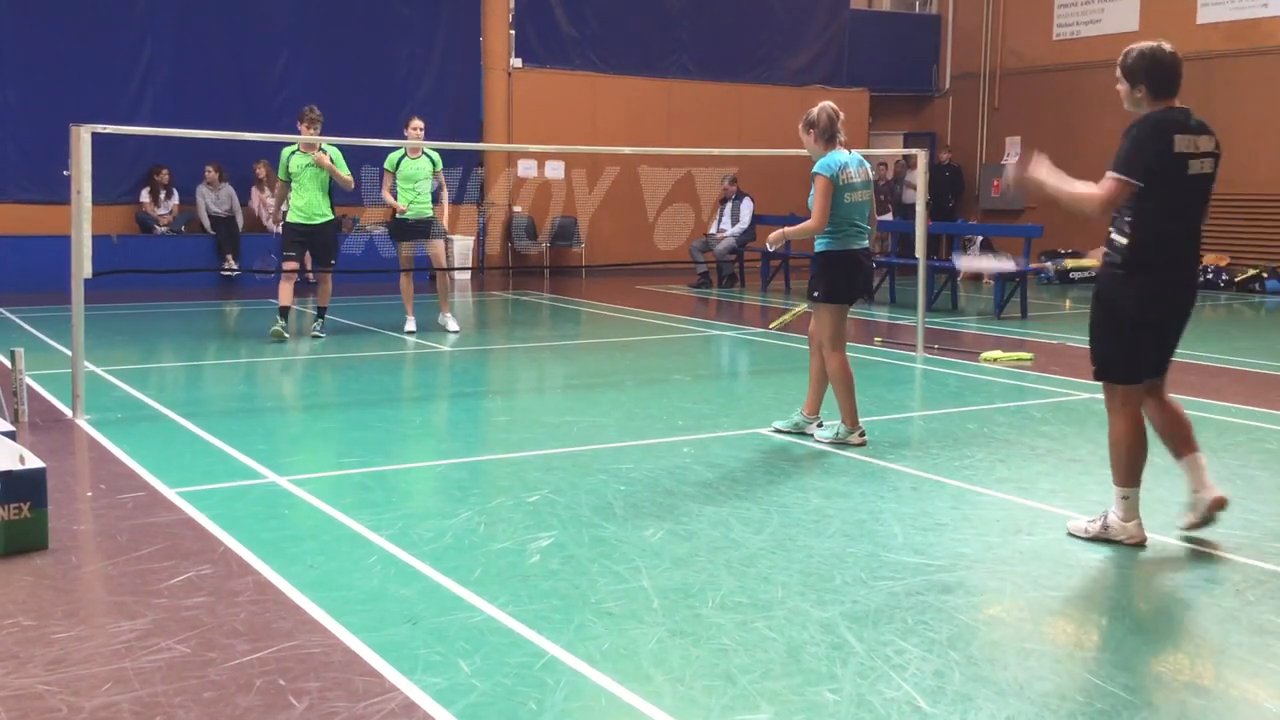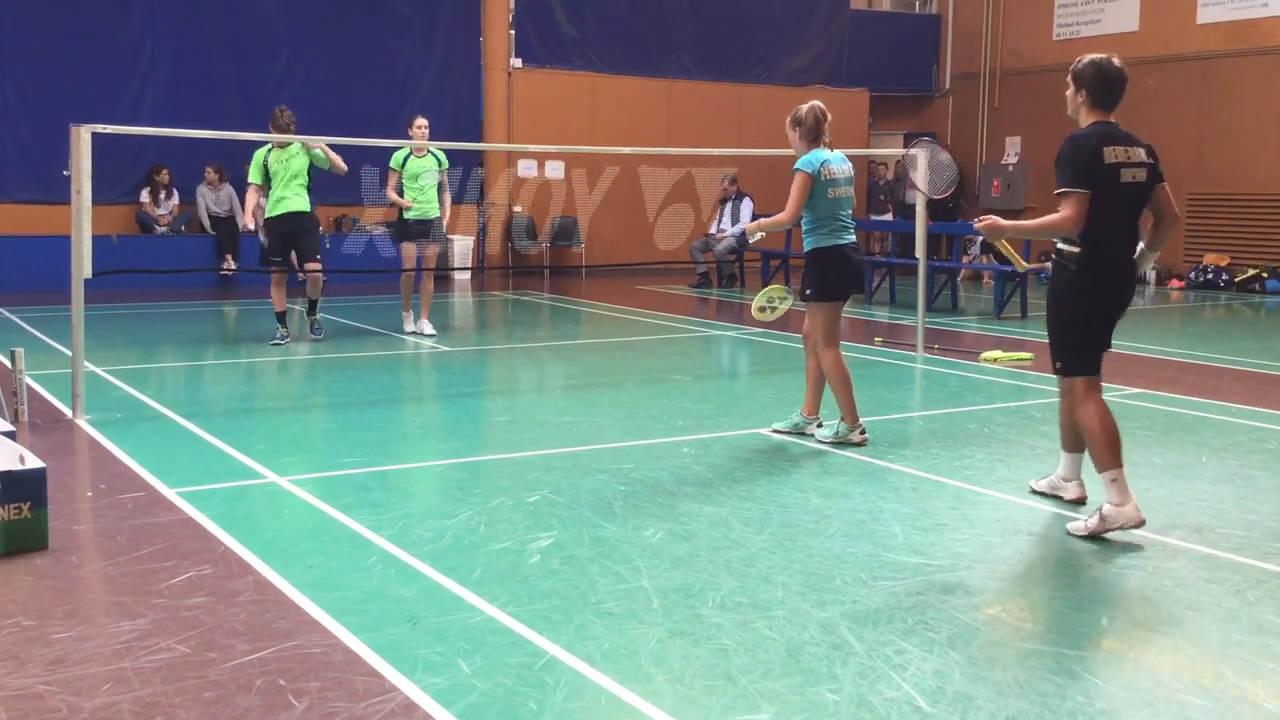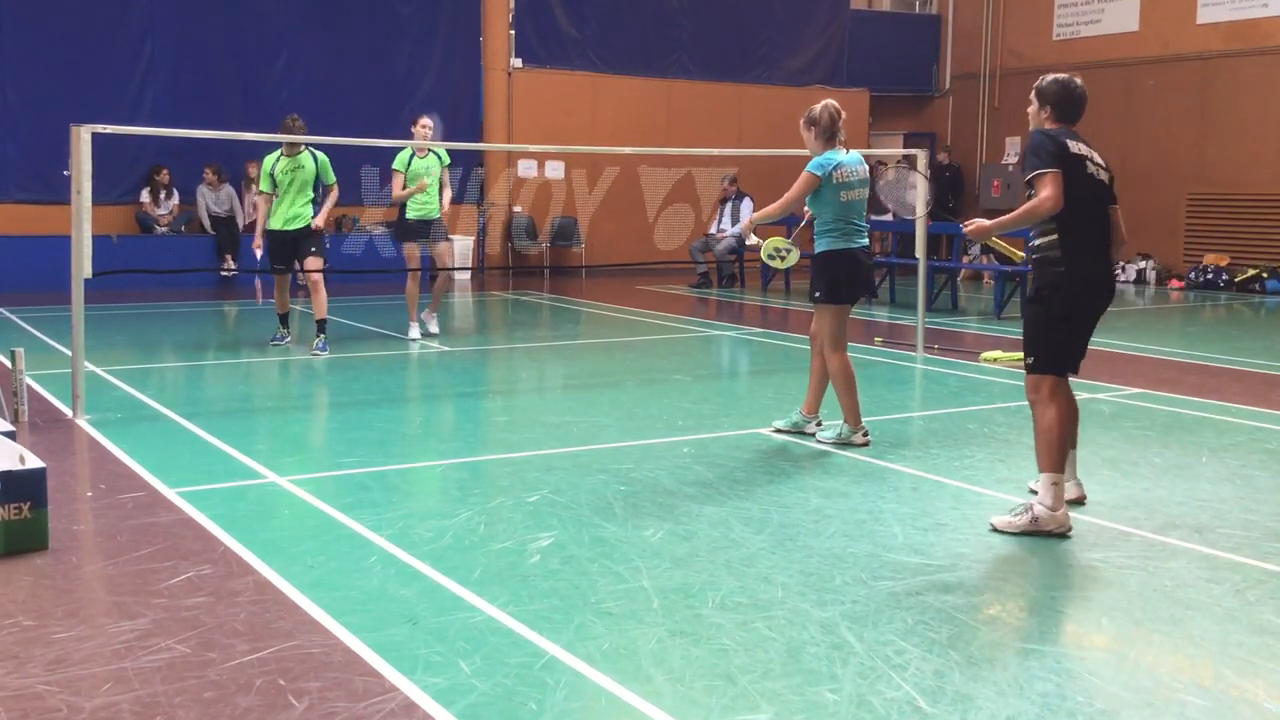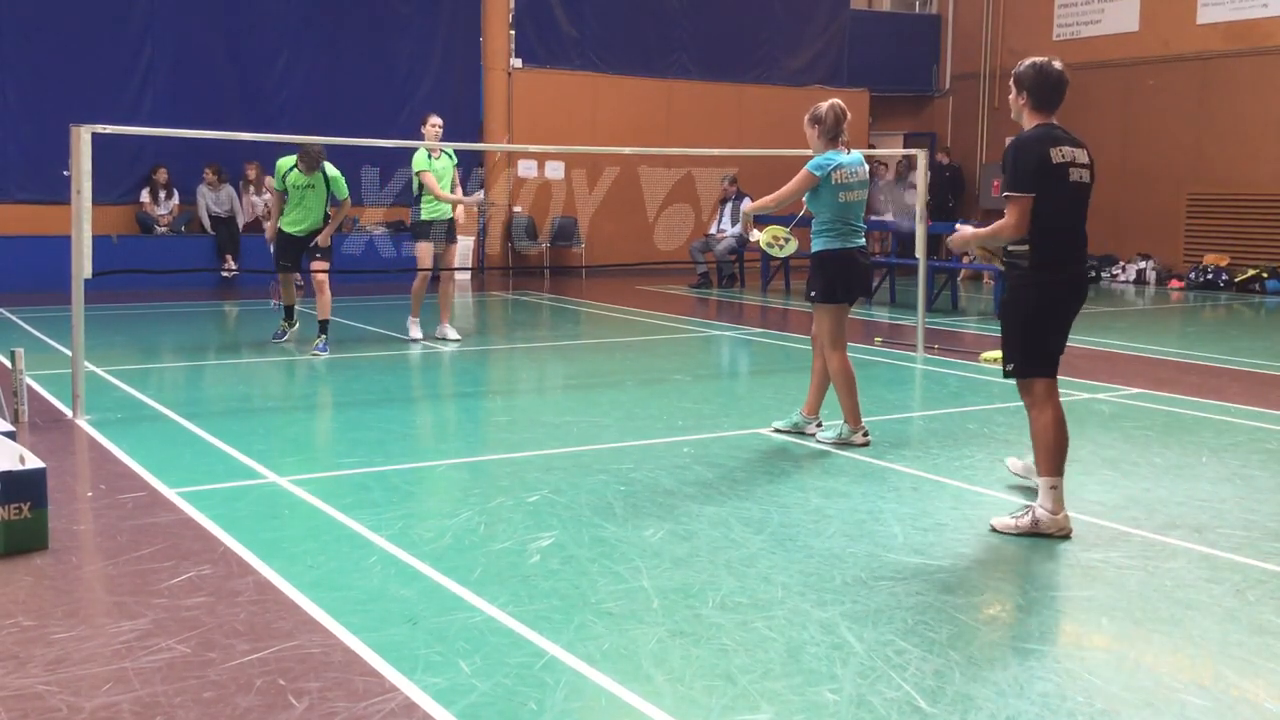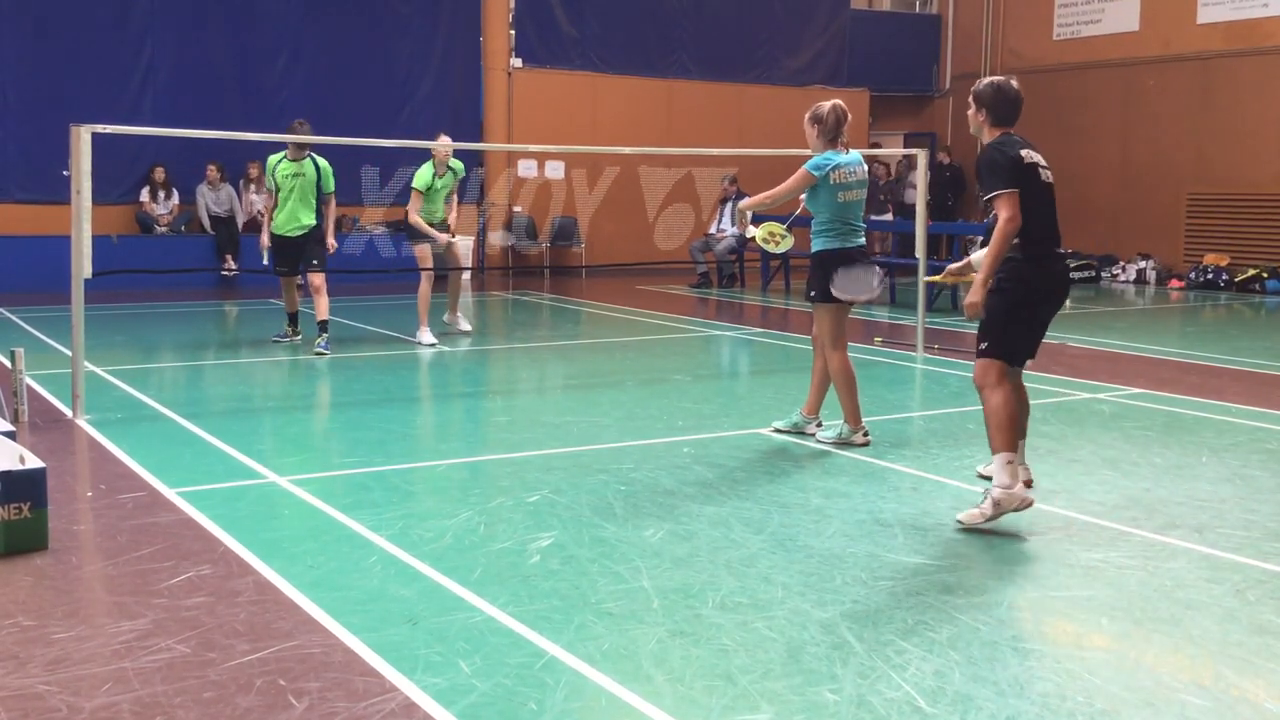
dt=0.5s
person 1, frame 1
left shoulder: (1148, 131)
right shoulder: (1205, 136)
left elbow: (1101, 202)
left wrist: (1046, 176)
left hip: (1131, 284)
right hip: (1177, 283)
left knee: (1124, 399)
right knee: (1152, 392)
left ankle: (1124, 518)
right ankle: (1202, 487)
person 1, frame 2
left shoulder: (1080, 145)
right shoulder: (1140, 148)
left elbow: (1071, 221)
right elbow: (1169, 215)
left wrist: (1007, 228)
right wrist: (1140, 256)
left hip: (1080, 281)
right hip: (1116, 280)
left knee: (1081, 390)
right knee: (1078, 379)
left ankle: (1119, 502)
right ankle: (1068, 477)
person 1, frame 3
left shoulder: (1044, 142)
right shoulder: (1094, 156)
left elbow: (1050, 200)
right elbow: (1117, 236)
left wrist: (992, 227)
left hip: (1061, 277)
right hip: (1096, 281)
left knee: (1043, 388)
right knee: (1057, 380)
left ankle: (1050, 507)
right ankle: (1067, 480)
person 1, frame 4
left shoulder: (1025, 147)
right shoulder: (1078, 148)
left elbow: (1016, 226)
left wrist: (971, 238)
right wrist: (997, 244)
left hip: (1034, 281)
right hip: (1070, 278)
left knee: (1039, 390)
right knee: (1038, 379)
left ankle: (1051, 509)
right ankle: (1041, 465)
person 1, frame 5
left shoulder: (995, 153)
right shoulder: (1026, 152)
left elbow: (1009, 221)
left wrist: (980, 282)
right wrist: (973, 261)
left hip: (1023, 278)
right hip: (1048, 274)
left knee: (989, 374)
right knee: (1009, 370)
left ankle: (1007, 485)
right ankle: (1014, 463)
person 2, frame 1
left shoulder: (826, 166)
right shoulder: (861, 163)
left elbow: (818, 224)
right elbow: (872, 218)
left wrist: (783, 233)
left hip: (835, 261)
right hip: (858, 258)
left knee: (833, 347)
right knee: (818, 337)
left ankle: (851, 427)
right ankle: (809, 416)
person 2, frame 2
left shoulder: (809, 163)
right shoulder: (842, 160)
left elbow: (789, 217)
left wrist: (758, 224)
left hip: (826, 258)
right hip: (846, 254)
left knee: (826, 345)
right knee: (812, 337)
left ankle: (852, 425)
right ankle: (809, 416)
person 2, frame 3
left shoulder: (822, 164)
right shoulder: (857, 160)
left elbow: (782, 207)
left wrist: (751, 220)
left hip: (835, 260)
right hip: (856, 257)
left knee: (834, 347)
right knee: (819, 337)
left ankle: (854, 427)
right ankle: (808, 415)
person 2, frame 4
left shoulder: (822, 165)
right shoulder: (858, 161)
left elbow: (776, 201)
left wrist: (747, 209)
left hip: (832, 260)
right hip: (856, 257)
left knee: (833, 346)
right knee: (820, 339)
left ankle: (854, 427)
right ankle: (809, 416)
person 2, frame 5
left shoulder: (821, 164)
right shoulder: (857, 160)
left elbow: (773, 198)
left wrist: (743, 205)
left hip: (831, 259)
right hip: (855, 255)
left knee: (834, 346)
right knee: (821, 339)
left ankle: (854, 427)
right ankle: (809, 415)
person 3, frame 1
left shoulder: (331, 153)
right shoulder: (287, 154)
left elbow: (350, 185)
left wrist: (329, 167)
right wrist: (276, 211)
left hip: (324, 222)
right hip: (295, 221)
left knee: (324, 274)
right knee: (288, 271)
left ankle: (320, 320)
right ankle: (282, 321)
person 3, frame 2
left shoulder: (306, 148)
right shoulder: (262, 155)
left elbow: (341, 170)
right elbow: (254, 188)
left wrist: (322, 148)
right wrist: (248, 214)
left hip: (304, 217)
right hip: (275, 219)
left knee: (314, 271)
right knee: (278, 276)
left ankle: (312, 314)
right ankle: (282, 327)
person 3, frame 3
left shoulder: (318, 158)
right shoulder: (270, 162)
left elbow: (333, 189)
right elbow: (265, 199)
left wrist: (323, 215)
right wrist: (258, 233)
left hip: (308, 227)
right hip: (278, 229)
left knee: (315, 278)
right knee: (280, 282)
left ankle: (321, 335)
right ankle: (284, 329)
person 3, frame 4
left shoulder: (332, 174)
right shoulder: (283, 165)
left elbow: (346, 204)
right elbow: (278, 194)
left wrist: (327, 232)
right wrist: (272, 225)
left hip: (318, 232)
right hip: (288, 230)
left knee: (320, 280)
right knee: (285, 278)
left ankle: (323, 337)
right ankle: (288, 321)
person 3, frame 5
left shoulder: (321, 165)
right shoulder: (273, 162)
left elbow: (330, 201)
right elbow: (271, 198)
left wrist: (330, 234)
right wrist: (265, 230)
left hip: (312, 232)
right hip: (282, 232)
left knee: (317, 283)
right knee: (287, 283)
left ankle: (323, 335)
right ankle: (293, 327)
person 4, frame 1
left shoulder: (433, 157)
right shoulder: (394, 158)
left elbow: (443, 187)
right elbow: (385, 190)
left wrist: (445, 215)
right wrist: (395, 205)
left hip: (429, 218)
right hip: (404, 220)
left knee: (442, 267)
right knee: (406, 270)
left ankle: (445, 314)
right ankle: (410, 318)
person 4, frame 2
left shoulder: (439, 156)
right shoulder: (400, 157)
left elbow: (445, 189)
right elbow: (390, 190)
left wrist: (446, 215)
right wrist: (401, 202)
left hip: (433, 219)
right hip: (409, 220)
left knee: (429, 272)
right knee: (409, 270)
left ankle: (423, 320)
right ankle: (407, 311)
person 4, frame 3
left shoulder: (440, 154)
right shoulder: (403, 158)
left elbow: (446, 187)
right elbow: (396, 195)
left wrist: (445, 202)
right wrist: (415, 189)
left hip: (435, 219)
right hip: (411, 220)
left knee: (447, 270)
right knee: (414, 273)
left ankle: (431, 313)
right ankle: (413, 324)
person 4, frame 4
left shoulder: (449, 154)
right shoulder: (420, 158)
left elbow: (456, 186)
right elbow: (437, 194)
left wrist: (460, 207)
right wrist: (468, 201)
left hip: (446, 219)
right hip: (424, 219)
left knee: (448, 274)
right knee: (424, 273)
left ankle: (444, 325)
right ankle: (413, 320)
person 4, frame 5
left shoulder: (457, 167)
right shoulder: (423, 174)
right elbow: (413, 216)
left wrist: (453, 213)
right wrist: (436, 236)
left hip: (439, 220)
right hip: (419, 223)
left knee: (457, 267)
right knee: (428, 274)
left ankle: (453, 314)
right ankle: (423, 329)
